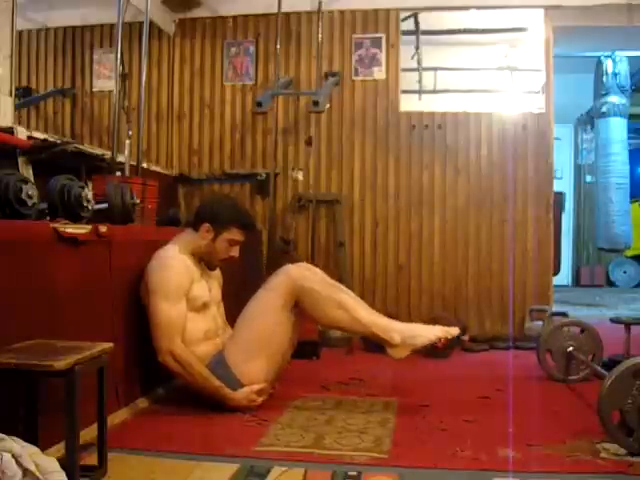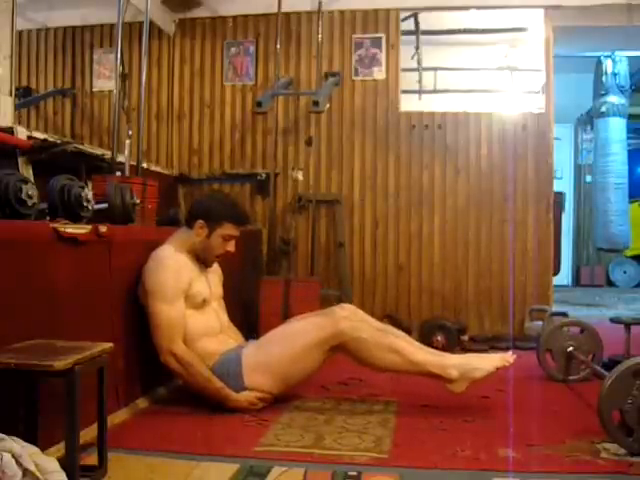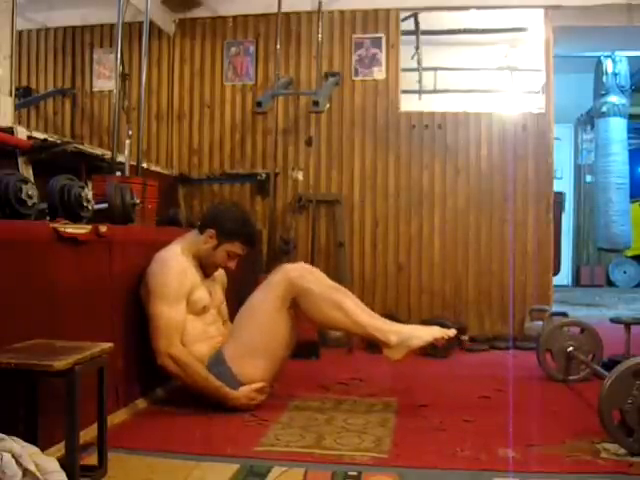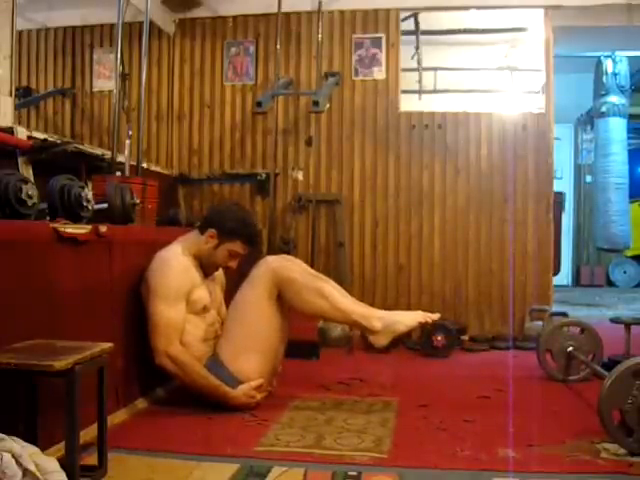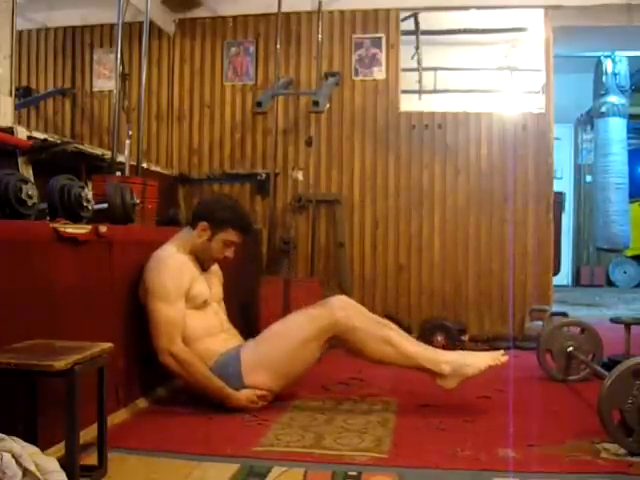
dt=1s
person 1, frame 1
left shoulder: (206, 266)
right shoulder: (169, 266)
right elbow: (169, 351)
left wrist: (258, 358)
right wrist: (228, 396)
left hip: (231, 365)
right hip: (223, 376)
left knee: (301, 278)
right knee: (294, 277)
left ankle: (392, 333)
right ankle: (395, 335)
person 1, frame 2
left shoulder: (207, 265)
right shoulder: (166, 266)
right elbow: (171, 351)
left wrist: (257, 357)
right wrist: (228, 397)
left hip: (238, 361)
right hip: (225, 375)
left knee: (343, 315)
right knee: (339, 325)
left ankle: (446, 365)
right ankle: (450, 368)
person 1, frame 3
left shoulder: (211, 269)
right shoulder: (170, 268)
right elbow: (167, 354)
left wrist: (262, 359)
right wrist: (228, 396)
left hip: (231, 366)
right hip: (222, 376)
left knee: (299, 274)
right knee: (291, 277)
left ankle: (389, 334)
right ankle: (391, 336)
person 1, frame 4
left shoulder: (210, 269)
right shoulder: (172, 267)
right elbow: (166, 353)
left wrist: (264, 362)
right wrist: (227, 395)
left hip: (229, 368)
right hip: (221, 377)
left knee: (285, 268)
right knee: (273, 268)
left ankle: (375, 322)
right ankle: (377, 323)
person 1, frame 5
left shoulder: (207, 266)
right shoulder: (167, 266)
right elbow: (169, 351)
left wrist: (258, 356)
right wrist: (228, 396)
left hip: (237, 361)
right hip: (227, 374)
left knee: (338, 308)
right knee: (336, 313)
left ankle: (440, 362)
right ankle: (443, 366)
